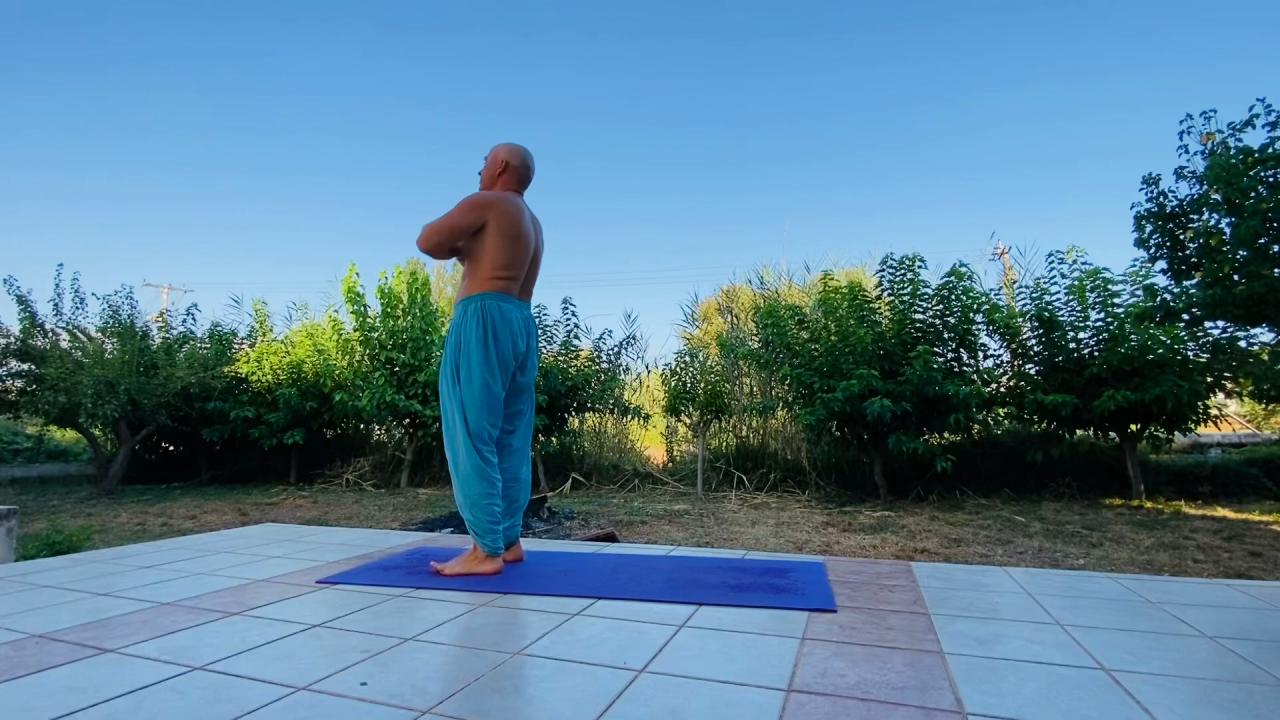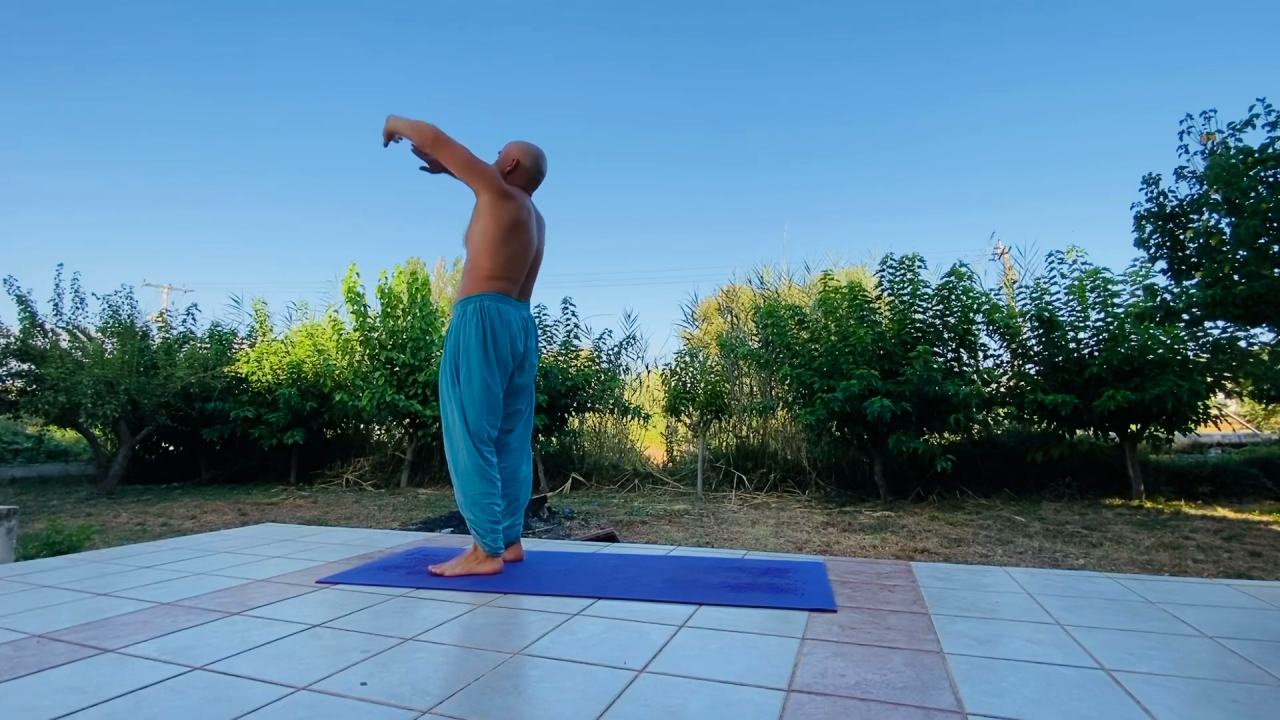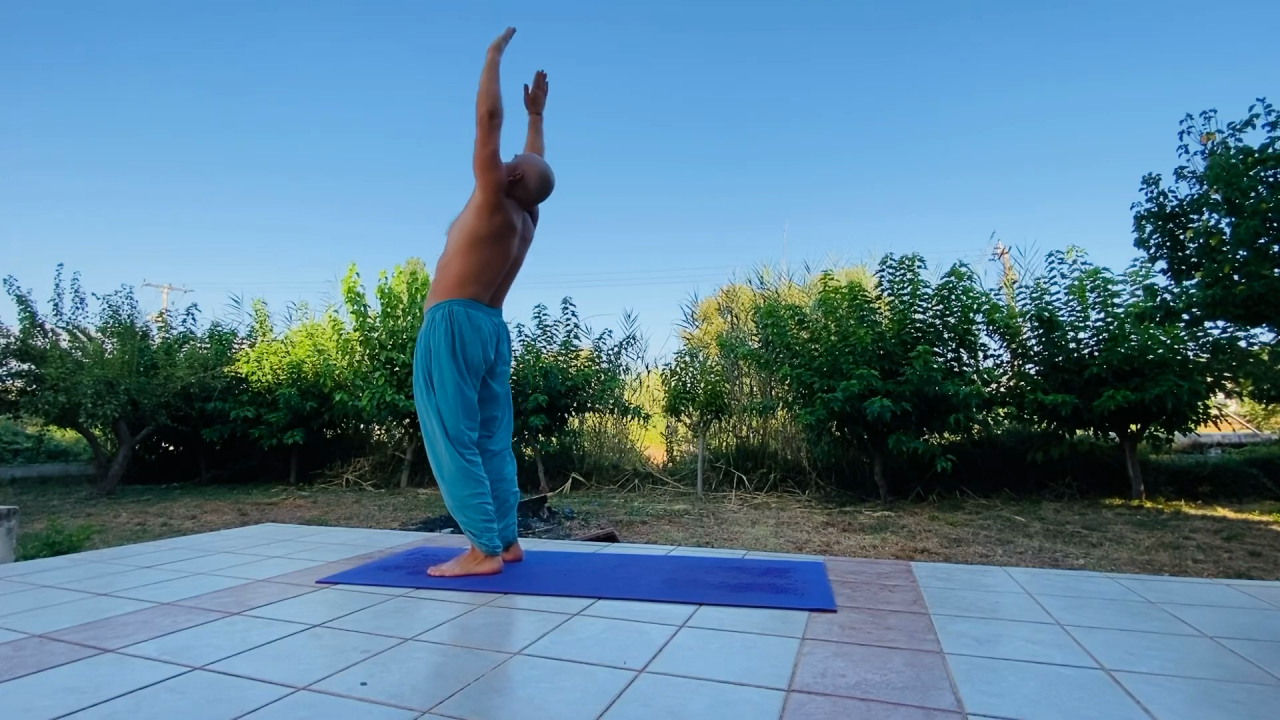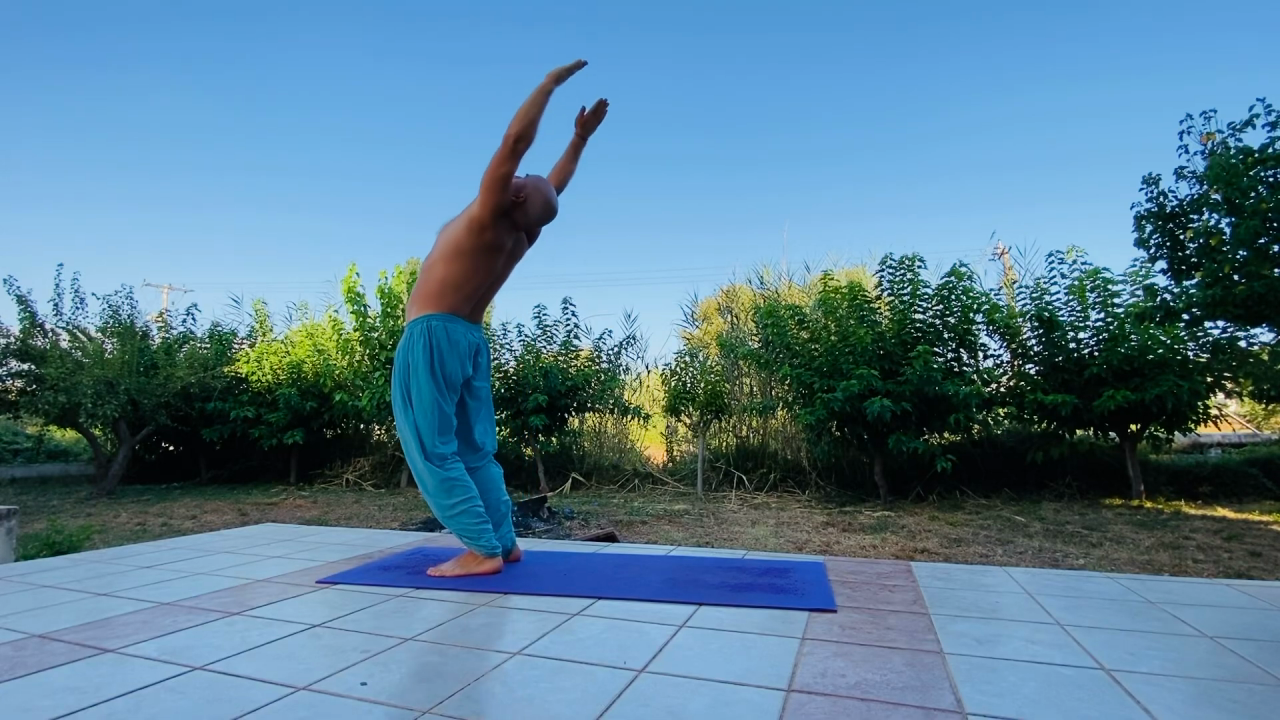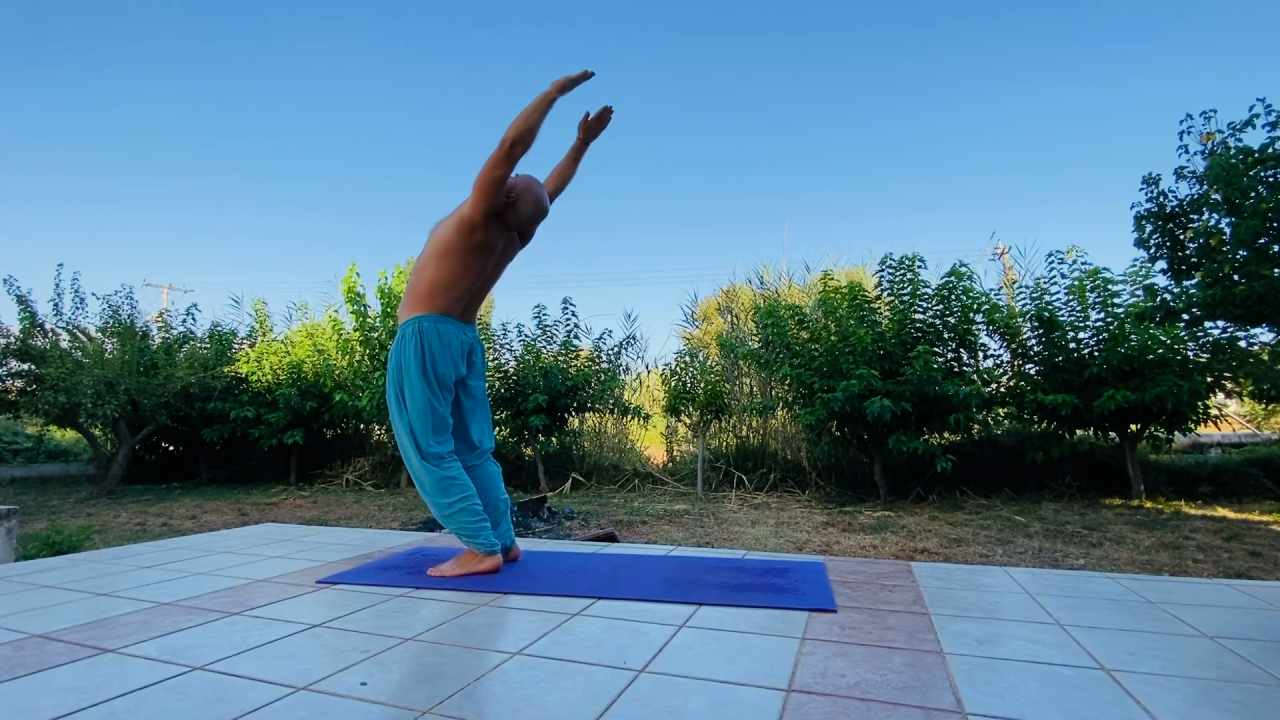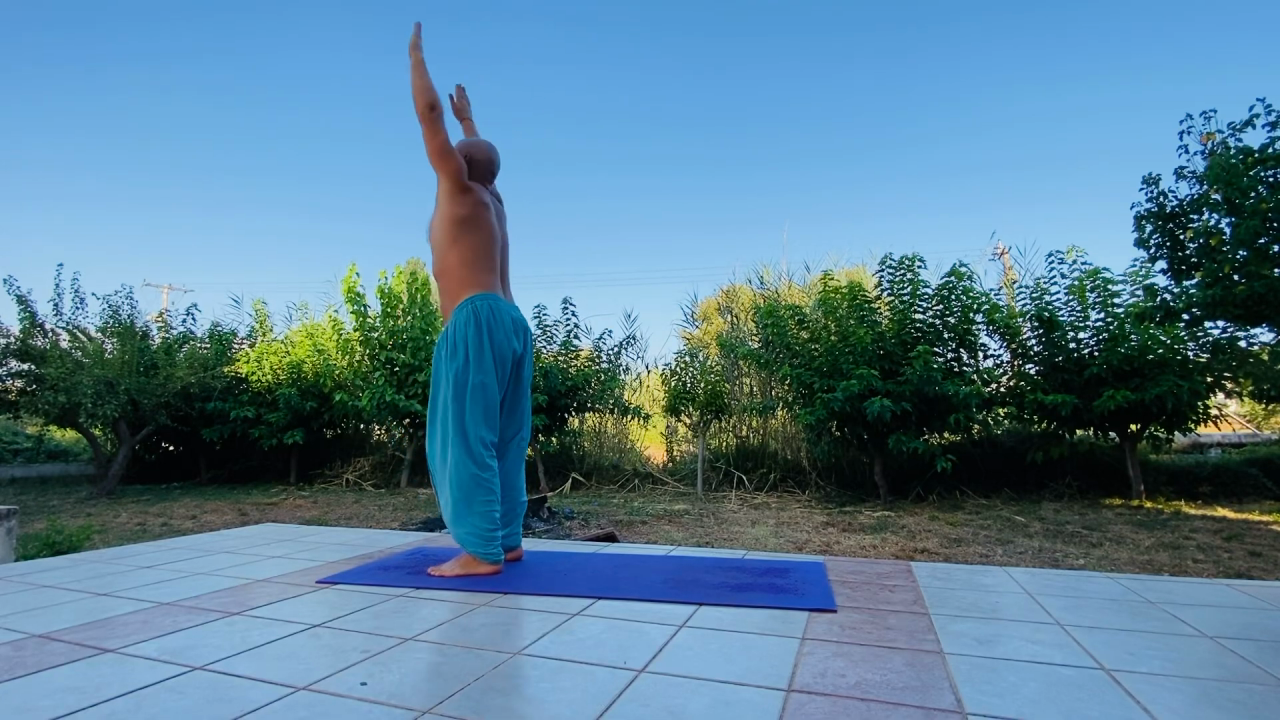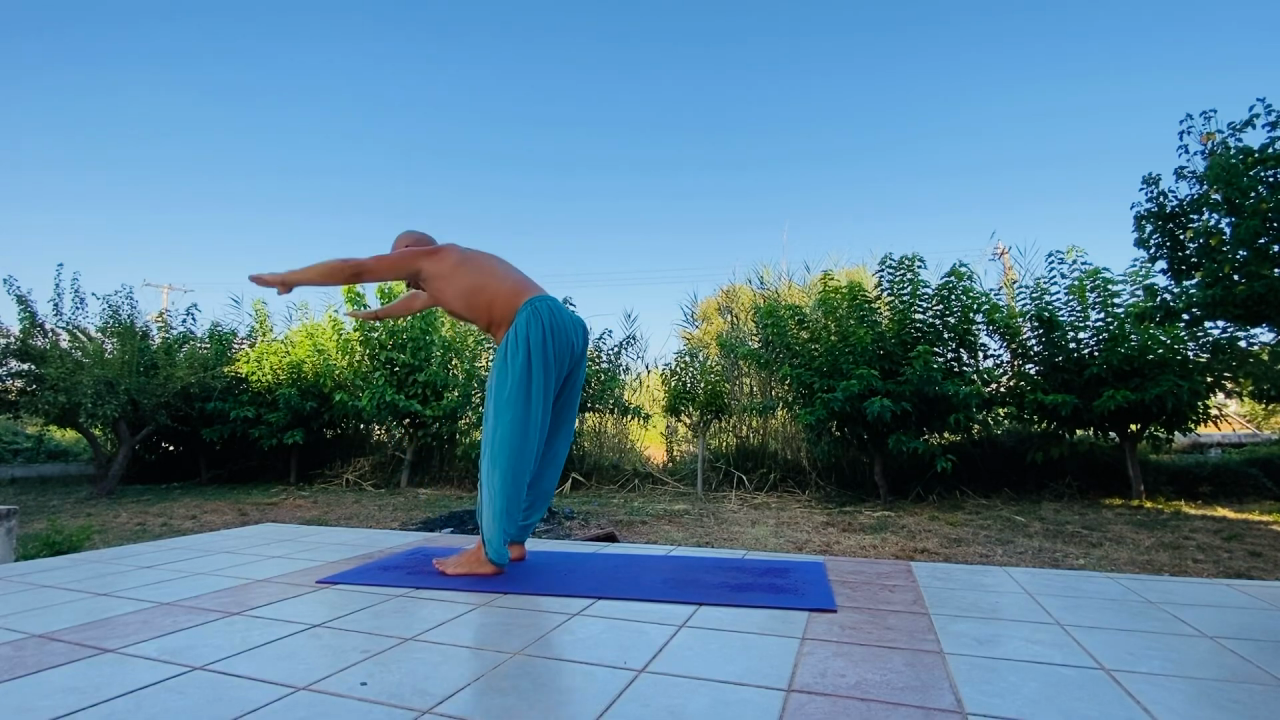
dt=0.5s
person 1, frame 1
left shoulder: (488, 202)
right shoulder: (530, 222)
left elbow: (428, 240)
left wrist: (449, 246)
right wrist: (464, 245)
left hip: (483, 321)
right hip: (521, 325)
left knee: (471, 437)
right knee: (509, 440)
left ankle: (486, 550)
right ankle: (508, 541)
person 1, frame 2
left shoulder: (502, 192)
right shoulder: (531, 213)
left elbow: (435, 138)
left wrist: (396, 124)
right wrist: (440, 166)
left hip: (482, 321)
right hip: (520, 325)
left knee: (471, 438)
right knee: (509, 439)
left ankle: (486, 550)
right ankle: (508, 540)
person 1, frame 3
left shoulder: (494, 203)
right shoulder: (527, 218)
left elbow: (487, 119)
right elbow: (537, 166)
left wrist: (492, 56)
right wrist: (536, 114)
left hip: (453, 326)
right hip: (491, 330)
left knee: (453, 441)
right knee: (491, 442)
left ankle: (484, 550)
right ankle: (506, 541)
person 1, frame 4
left shoulder: (488, 220)
right shoulder: (523, 235)
left elbow: (514, 142)
right elbow: (555, 185)
left wrist: (549, 83)
right wrist: (579, 139)
left hip: (431, 339)
right hip: (469, 341)
left knee: (432, 451)
right knee: (473, 450)
left ankle: (482, 550)
right ankle: (503, 542)
person 1, frame 5
left shoulder: (480, 219)
right shoulder: (516, 235)
left elbow: (510, 146)
right elbow: (552, 189)
left wrist: (553, 92)
right wrist: (581, 143)
left hip: (424, 340)
right hip: (462, 342)
left knee: (429, 450)
right knee: (470, 449)
left ankle: (482, 548)
right ankle: (502, 541)
person 1, frame 6
left shoulder: (461, 189)
right shoulder: (492, 201)
left elbow: (427, 112)
right elbow: (479, 152)
left wrist: (415, 53)
right wrist: (467, 117)
left hip: (476, 321)
right hip: (512, 323)
left knee: (464, 438)
right knee: (503, 440)
left ankle: (482, 552)
right ankle: (507, 541)
person 1, frame 7
left shoulder: (427, 256)
right shoulder: (456, 269)
left elbow: (351, 269)
right elbow: (420, 299)
left wrist: (288, 279)
right wrist: (378, 313)
left hip: (534, 332)
right hip: (567, 328)
left knee: (507, 442)
right knee: (538, 443)
left ankle: (489, 553)
right ankle: (512, 539)
